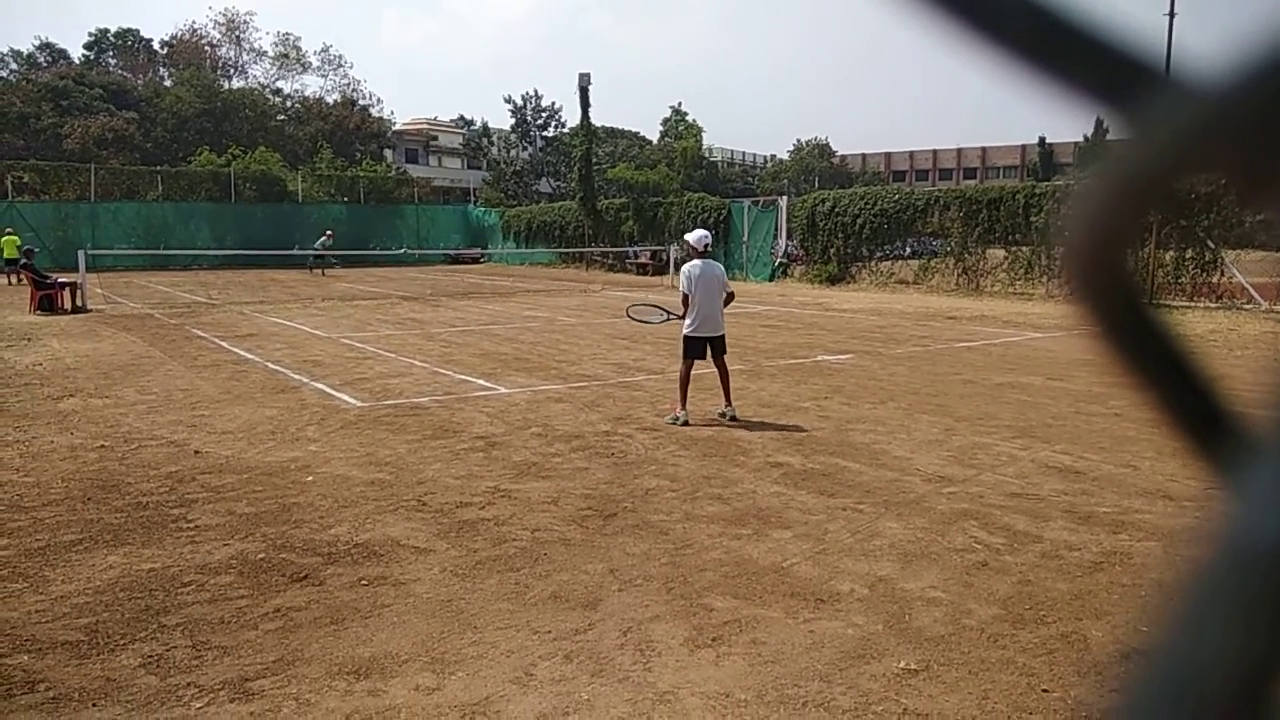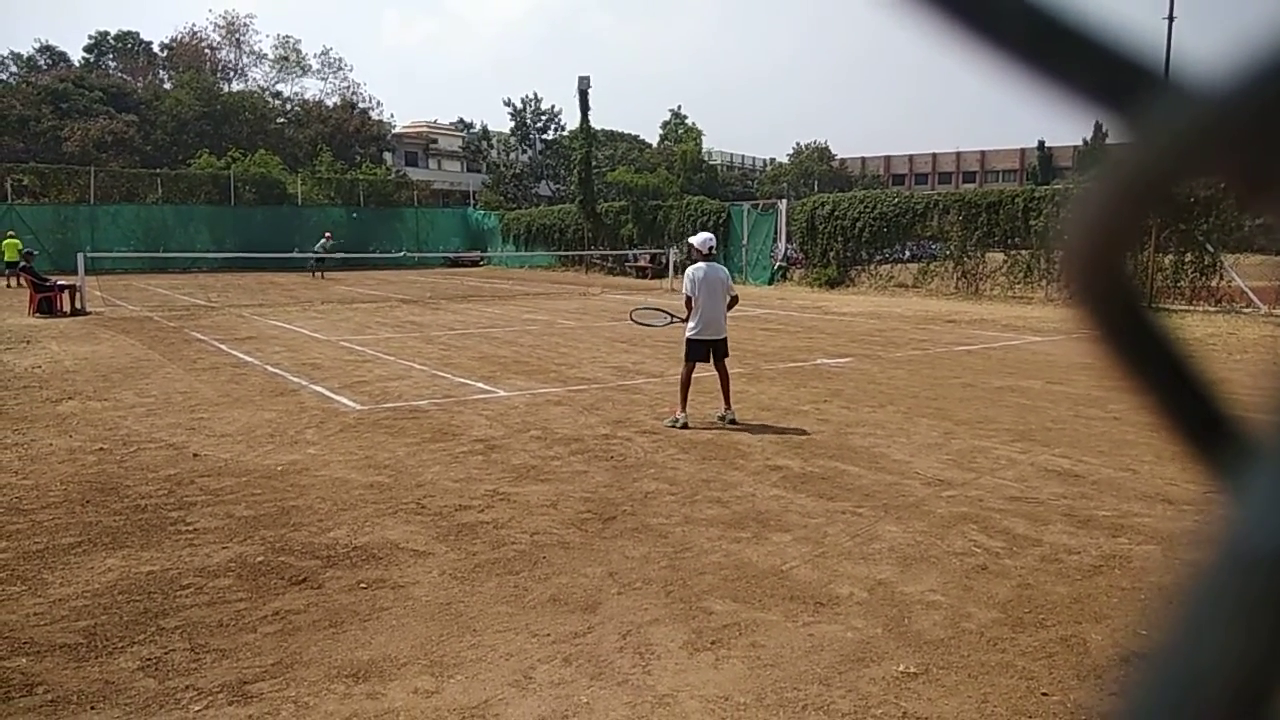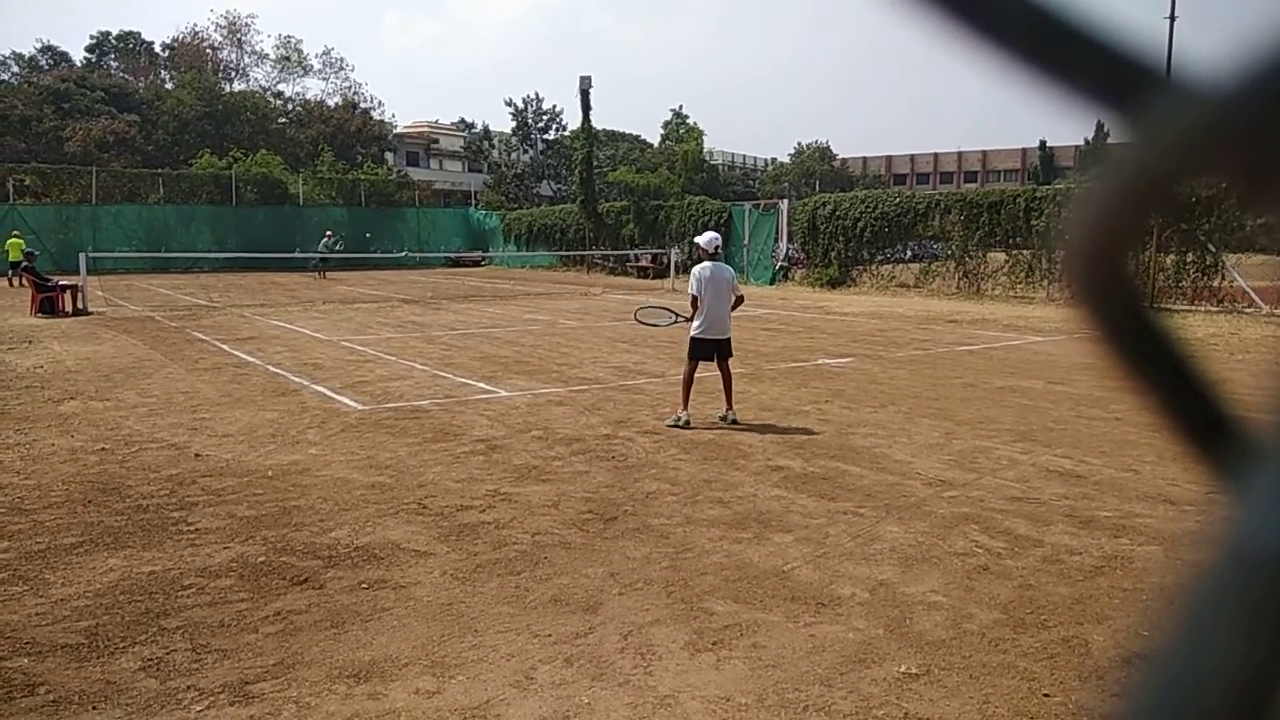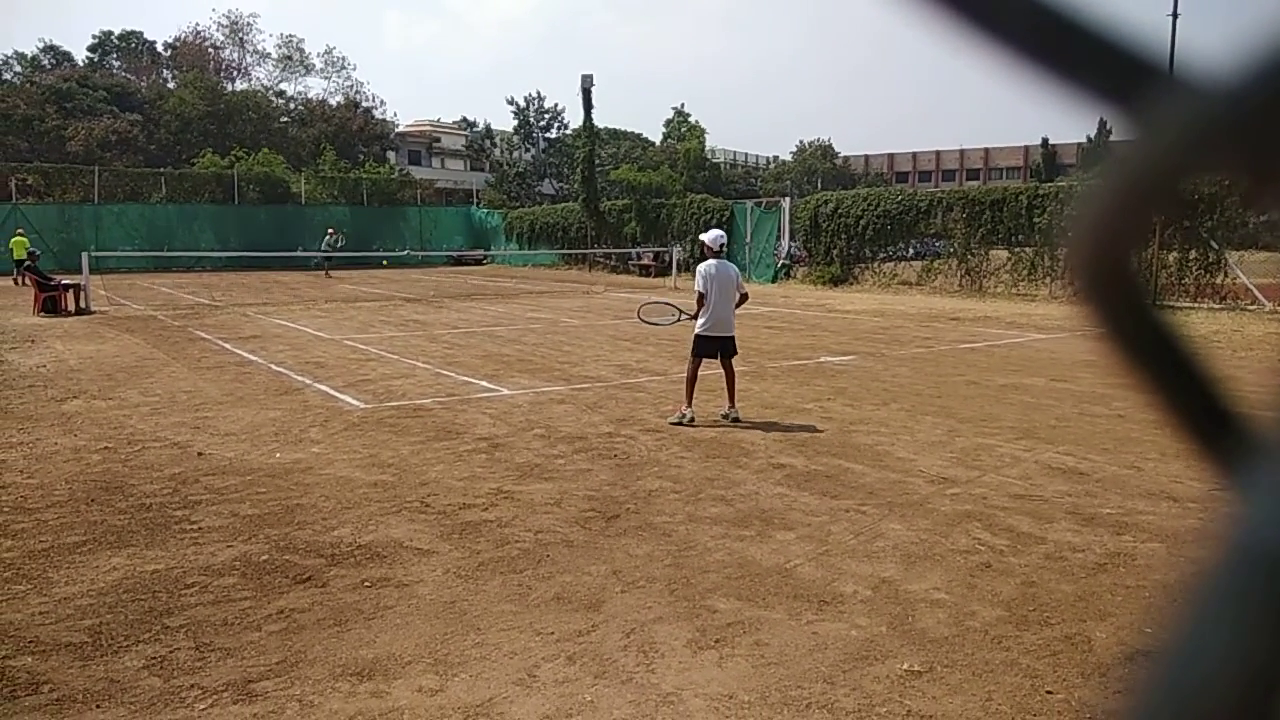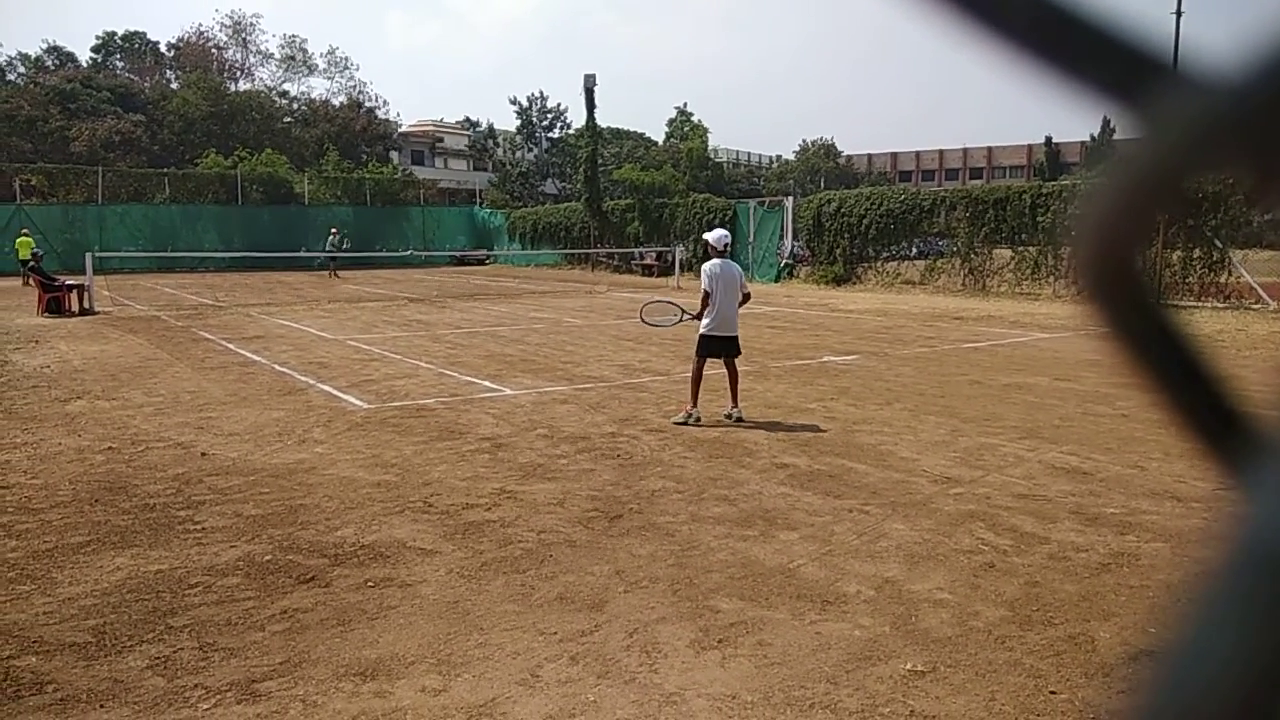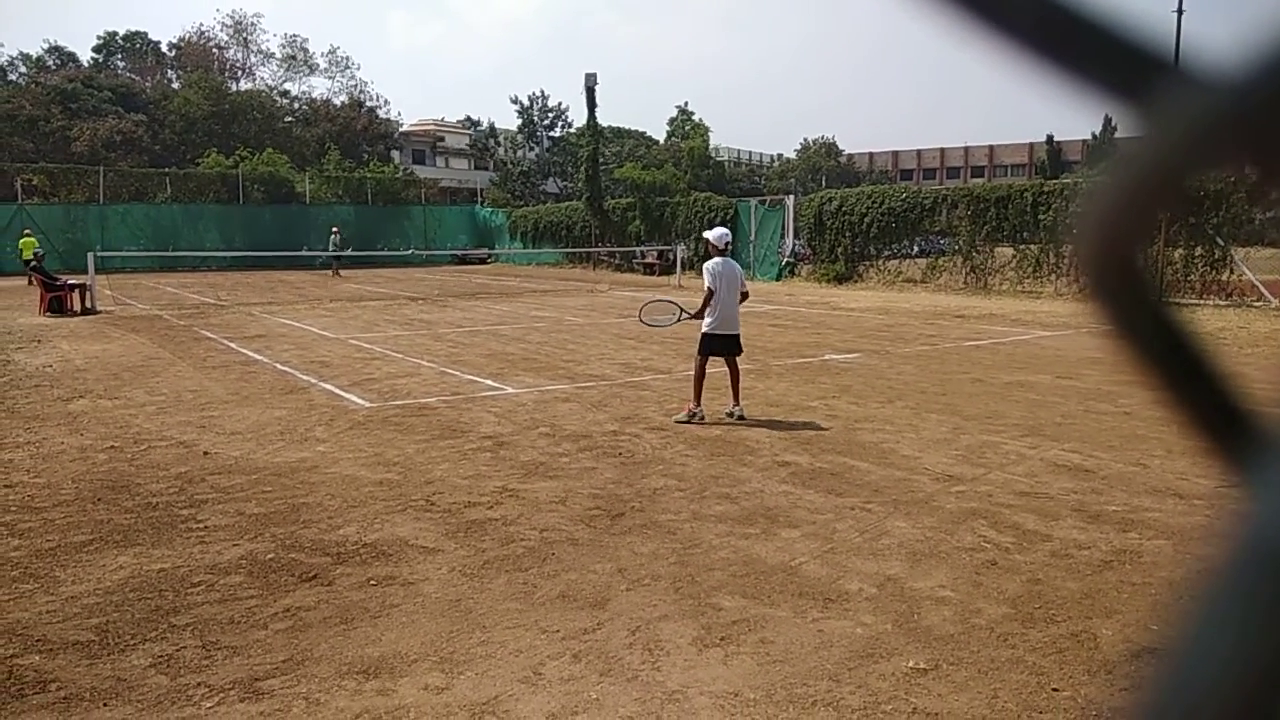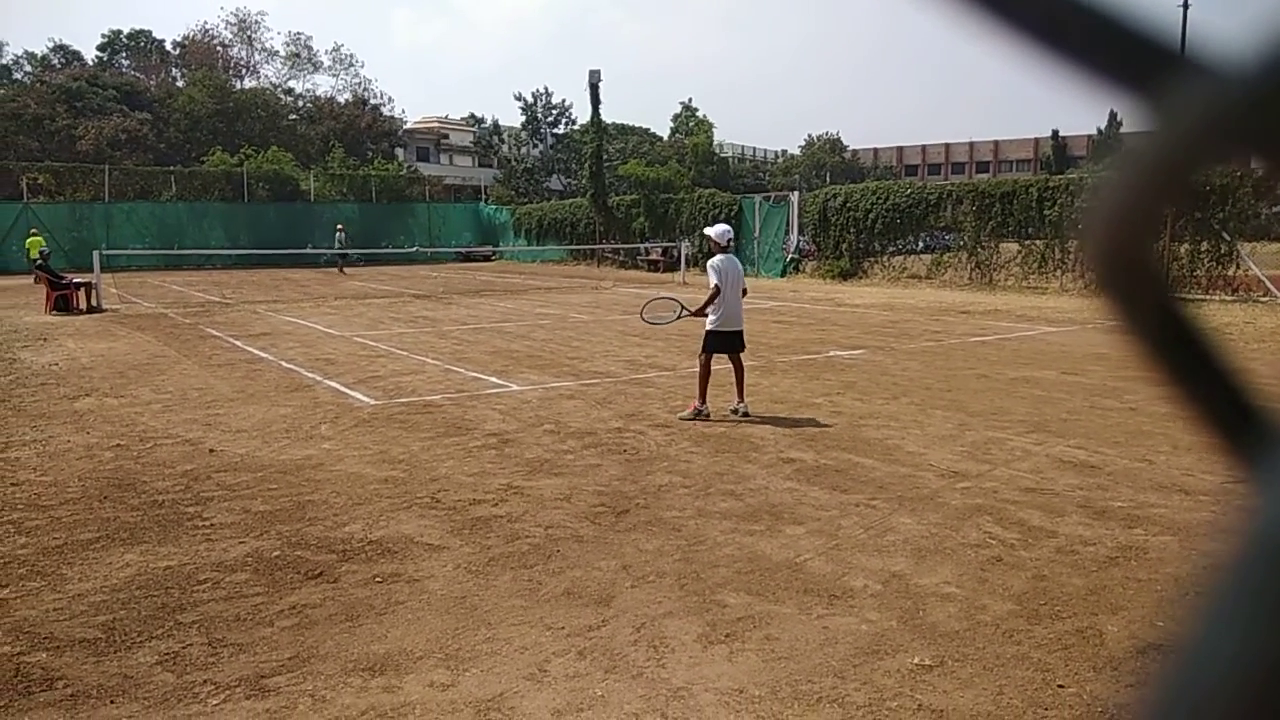
dt=0.1s
person 1, frame 1
left shoulder: (688, 268)
right shoulder: (719, 268)
left elbow: (685, 298)
right elbow: (730, 295)
left wrist: (686, 312)
left hip: (695, 325)
right hip: (716, 324)
left knee: (686, 365)
right knee: (720, 362)
left ankle: (682, 411)
right ankle: (728, 407)
person 1, frame 2
left shoulder: (692, 271)
right shoulder: (723, 271)
left elbow: (688, 301)
right elbow: (734, 298)
left wrist: (690, 315)
left hip: (698, 328)
right hip: (719, 328)
left knee: (688, 367)
right knee: (720, 365)
left ankle: (681, 414)
right ankle: (728, 410)
person 1, frame 3
left shoulder: (698, 270)
right shoulder: (728, 271)
left elbow: (694, 300)
right elbow: (740, 298)
left wrist: (695, 314)
left hip: (702, 327)
right hip: (723, 327)
left knee: (691, 366)
right knee: (723, 365)
left ankle: (683, 412)
right ankle: (729, 411)
person 1, frame 4
left shoulder: (703, 268)
right shoulder: (733, 268)
left elbow: (700, 296)
right elbow: (744, 296)
left wrist: (698, 312)
left hip: (707, 325)
right hip: (727, 325)
left knee: (694, 363)
right knee: (727, 363)
left ankle: (687, 409)
right ankle: (731, 409)
person 1, frame 5
left shoulder: (708, 267)
right shoulder: (736, 268)
left elbow: (706, 295)
right elbow: (746, 296)
left wrist: (701, 311)
left hip: (711, 324)
right hip: (731, 325)
left knee: (699, 362)
right knee: (730, 363)
left ankle: (692, 408)
right ankle: (735, 408)
person 1, frame 6
left shoulder: (710, 266)
right shoulder: (736, 266)
left elbow: (710, 293)
right elbow: (745, 295)
left wrist: (701, 311)
left hip: (714, 323)
right hip: (732, 323)
left knee: (701, 361)
right knee: (731, 361)
left ankle: (696, 407)
right ankle: (736, 406)
person 1, frame 7
left shoulder: (714, 263)
right shoulder: (736, 262)
left elbow: (716, 290)
right elbow: (743, 291)
left wrist: (702, 308)
left hip: (718, 320)
right hip: (736, 319)
left knee: (705, 359)
right knee: (735, 358)
left ankle: (701, 405)
right ankle: (741, 403)
